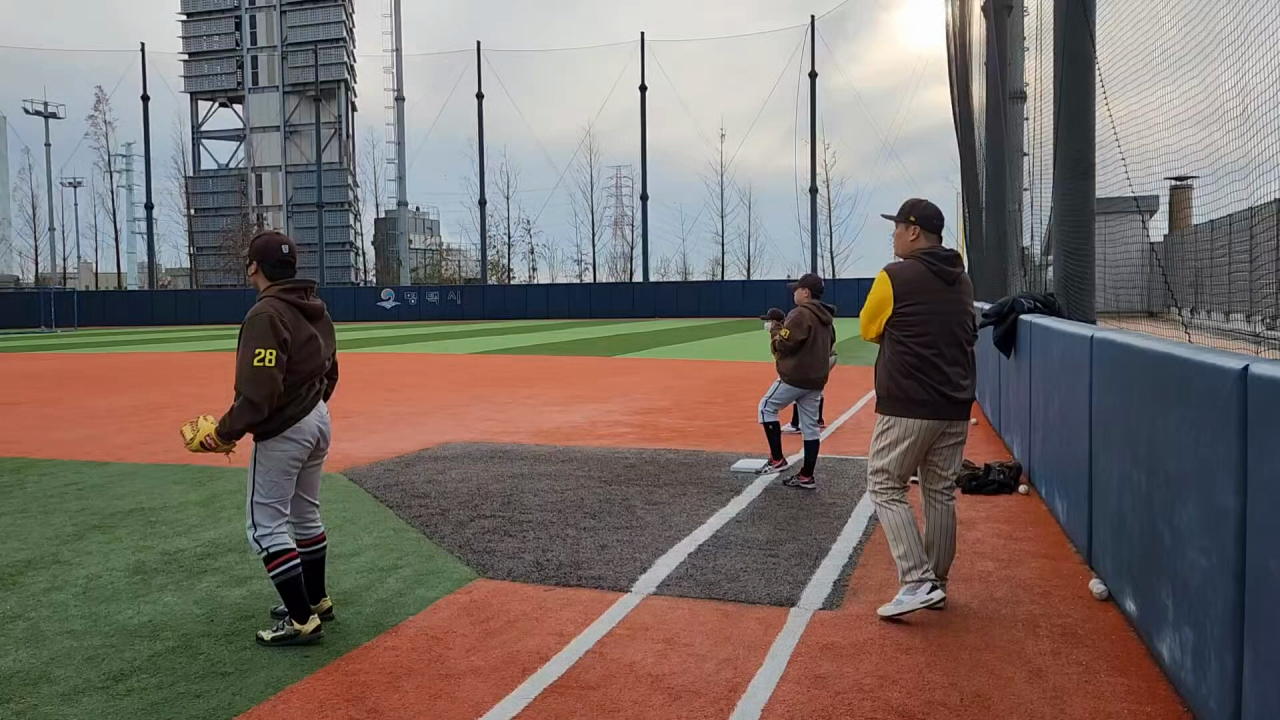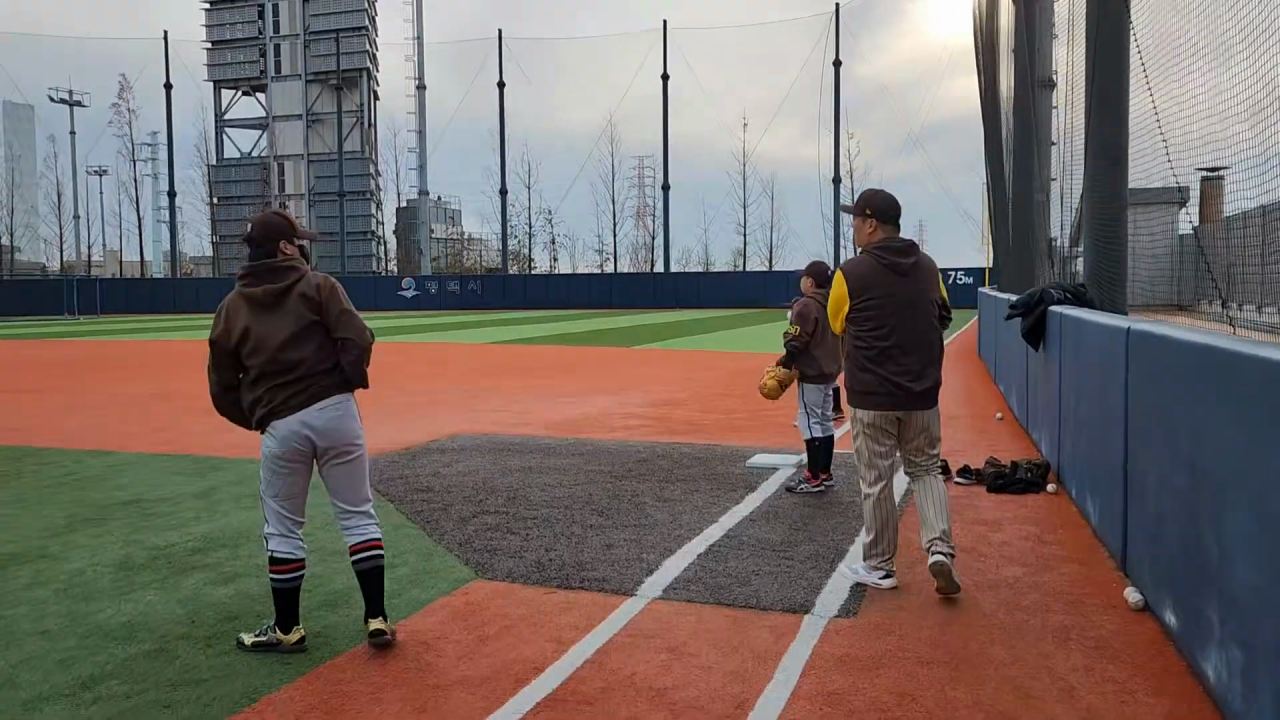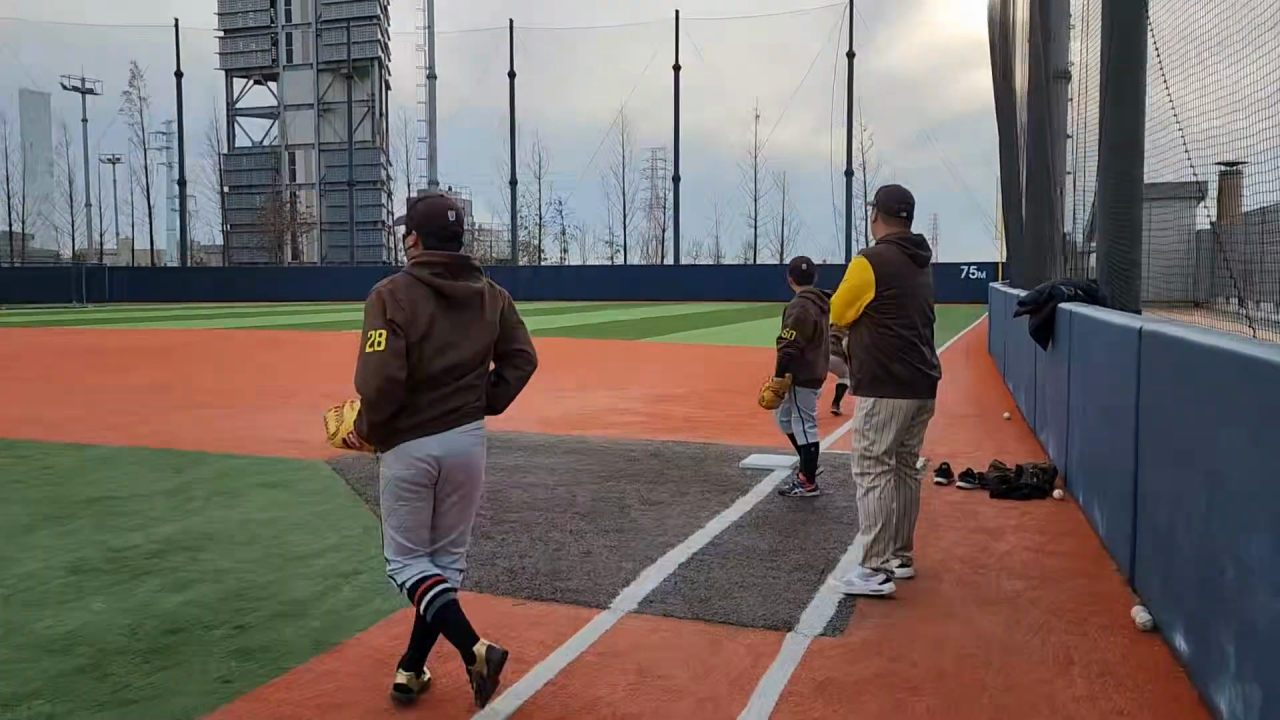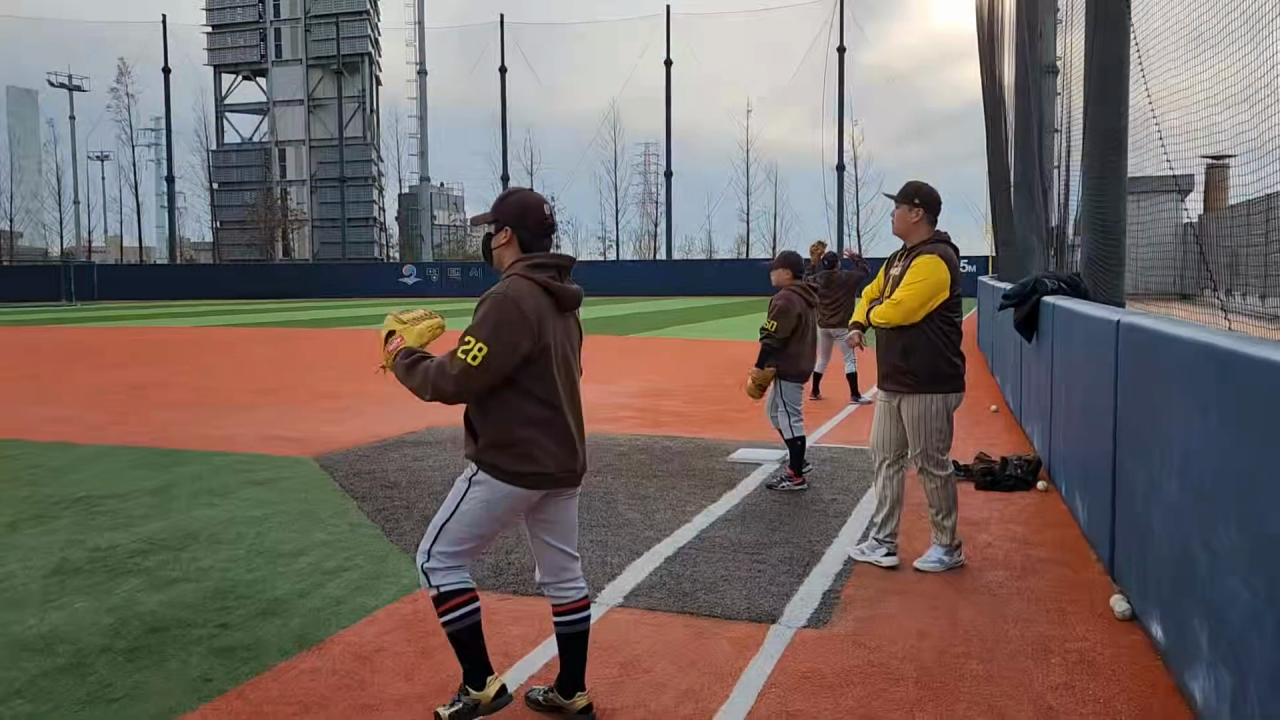
dt=1s
person 1, frame 1
left shoulder: (264, 315)
right shoulder: (316, 308)
left elbow: (261, 390)
right elbow: (330, 370)
left wrist: (226, 431)
left hip: (282, 432)
right hip: (318, 420)
left knee: (267, 526)
right knee: (305, 514)
left ankle: (303, 620)
right ankle: (316, 600)
person 1, frame 2
left shoulder: (230, 308)
right shoulder: (318, 286)
left elbow: (222, 387)
right elbow: (356, 340)
left wrist: (253, 417)
right wrist: (349, 384)
left hip: (281, 427)
right hip: (335, 413)
left knee: (283, 529)
right knee: (359, 515)
left ankle: (286, 629)
right ankle: (376, 618)
person 1, frame 3
left shoulder: (390, 294)
right shoulder: (491, 294)
left elbow: (381, 378)
right elbow: (521, 358)
left wrist: (367, 431)
right wrist: (483, 404)
left hip: (408, 446)
right hip: (468, 441)
left knee: (404, 559)
right knee: (446, 558)
left ankle: (475, 650)
right ankle: (411, 670)
person 1, frame 4
left shoulder: (509, 299)
right shoulder: (563, 299)
left elbow: (459, 381)
left wrist: (409, 361)
left hip: (507, 466)
right hip: (562, 463)
left knee: (438, 559)
right knee: (564, 575)
person 2, frame 1
left shoulder: (894, 277)
right shoulder: (962, 281)
left elbow: (869, 330)
left hip: (906, 408)
right hip: (954, 407)
left knee: (886, 489)
right knee: (941, 495)
left ankle: (919, 581)
right ankle: (936, 583)
person 2, frame 2
left shoulder: (851, 273)
right shoulder: (927, 267)
left elbow: (838, 324)
right elbow: (944, 318)
left hip: (872, 397)
right hip: (922, 394)
left knee: (876, 483)
right knee: (926, 473)
left ankle: (880, 568)
right ankle: (940, 550)
person 2, frame 3
left shoulder: (870, 261)
right shoulder: (919, 264)
left elbow: (839, 313)
right wrist: (867, 322)
left hip: (885, 388)
right hip: (920, 385)
left knee: (871, 474)
right knee: (904, 471)
left ankle: (873, 571)
right ankle: (900, 556)
person 2, frame 4
left shoulder: (935, 260)
right shoulder: (899, 259)
left elbow: (897, 311)
right elbow: (872, 295)
left wrist: (873, 312)
right wrist: (859, 325)
left hip: (930, 384)
right hip: (894, 382)
left knee: (933, 465)
right knee: (886, 457)
left ankle: (947, 546)
right ankle: (883, 542)
person 3, frame 1
left shoulder: (800, 314)
right shoulder: (826, 318)
left elbow: (785, 344)
left wrist: (775, 331)
left hip: (794, 377)
right hip: (817, 379)
left knee: (767, 406)
right knee: (810, 425)
left ankle: (777, 458)
right ankle: (806, 476)
person 3, frame 2
left shoulder: (805, 305)
left elbow: (795, 343)
left wrist: (785, 367)
left hip: (811, 372)
right hip: (829, 371)
left knee: (809, 421)
right knee: (824, 421)
left ankle: (813, 478)
right ankle: (824, 472)
person 3, frame 3
left shoulder: (799, 307)
right shoulder: (819, 304)
left elbow: (789, 347)
left wrist: (778, 378)
left hip: (802, 375)
right hip: (812, 372)
left knee: (804, 424)
right knee: (785, 415)
left ankle: (808, 482)
right ankle: (808, 464)
person 3, frame 4
left shoulder: (785, 299)
right shoulder: (805, 298)
left elbow: (772, 337)
left wrist: (759, 367)
left hip: (787, 368)
right hip: (797, 365)
left knee: (789, 418)
right knee: (776, 411)
left ankle: (796, 476)
right ankle: (798, 461)
